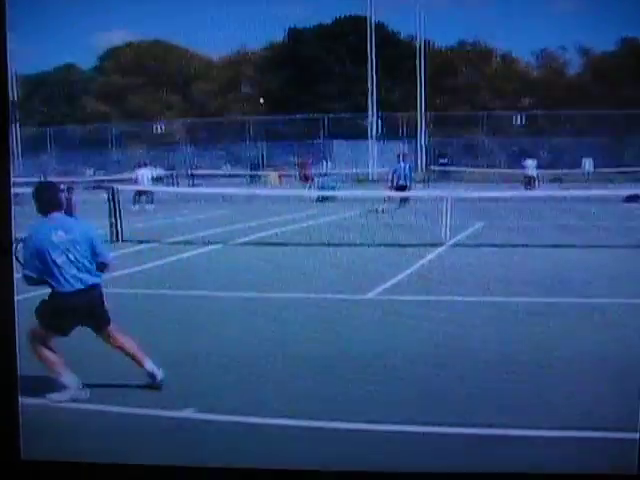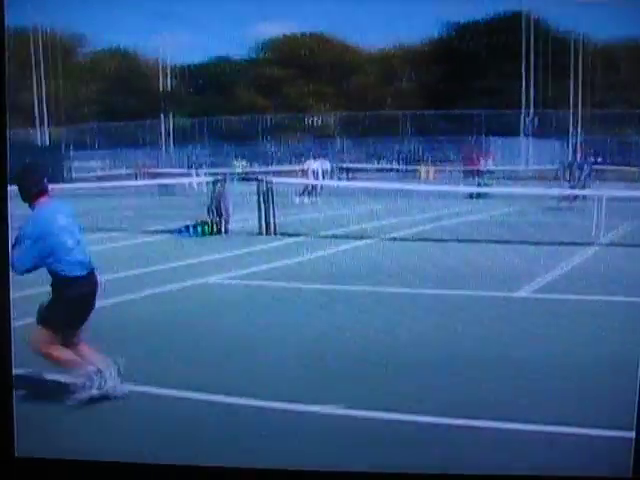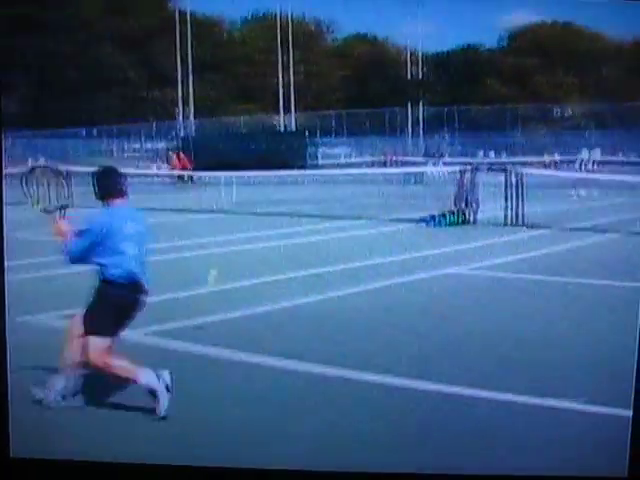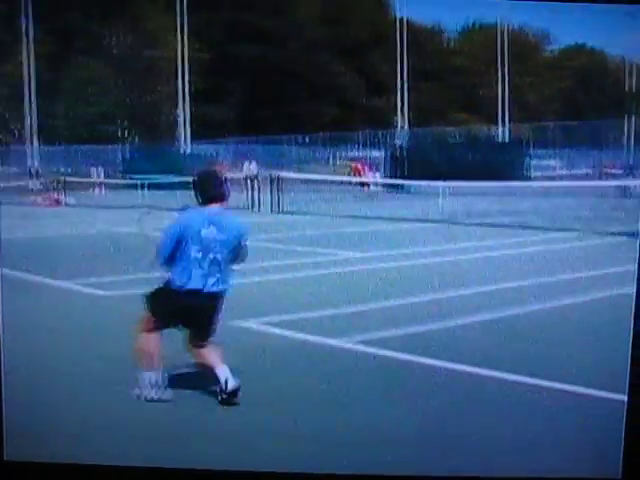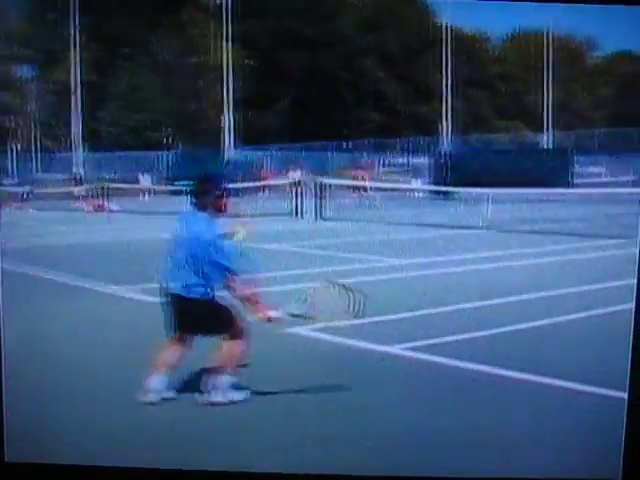
dt=0.4s
person 1, frame 1
left shoulder: (34, 236)
right shoulder: (82, 227)
left elbow: (32, 278)
right elbow: (104, 263)
left hip: (65, 300)
right hip: (93, 294)
left knee: (37, 339)
right knee: (111, 334)
left ankle: (72, 387)
right ankle: (153, 371)
person 1, frame 2
left shoulder: (36, 222)
right shoulder: (63, 209)
left elbow: (20, 265)
left wrist: (15, 249)
right wrist: (23, 243)
left hip: (72, 287)
right hip: (84, 281)
left knee: (42, 344)
right knee: (69, 340)
left ankle: (95, 376)
right ankle: (107, 376)
person 1, frame 3
left shoulder: (103, 219)
right shoulder: (137, 217)
left elbow: (73, 251)
left wrist: (64, 231)
right wrist: (74, 234)
left hip: (115, 290)
right hip: (133, 290)
left knee: (95, 356)
right knee: (80, 327)
left ankle: (153, 380)
right ankle: (61, 387)
person 1, frame 4
left shoulder: (185, 219)
right shoulder: (236, 226)
left elbow: (163, 257)
right elbow: (239, 256)
left wrist: (178, 255)
left hip: (176, 294)
right hip: (211, 299)
left knee: (147, 330)
right knee: (202, 344)
left ankle: (152, 384)
right ankle: (226, 378)
person 1, frame 5
left shoulder: (188, 220)
right shoulder: (210, 233)
right elbow: (231, 282)
right wrist: (259, 307)
left hip: (176, 295)
right hip: (197, 299)
left knee: (180, 341)
right knee: (238, 334)
left ankle: (153, 386)
right ankle: (220, 388)
